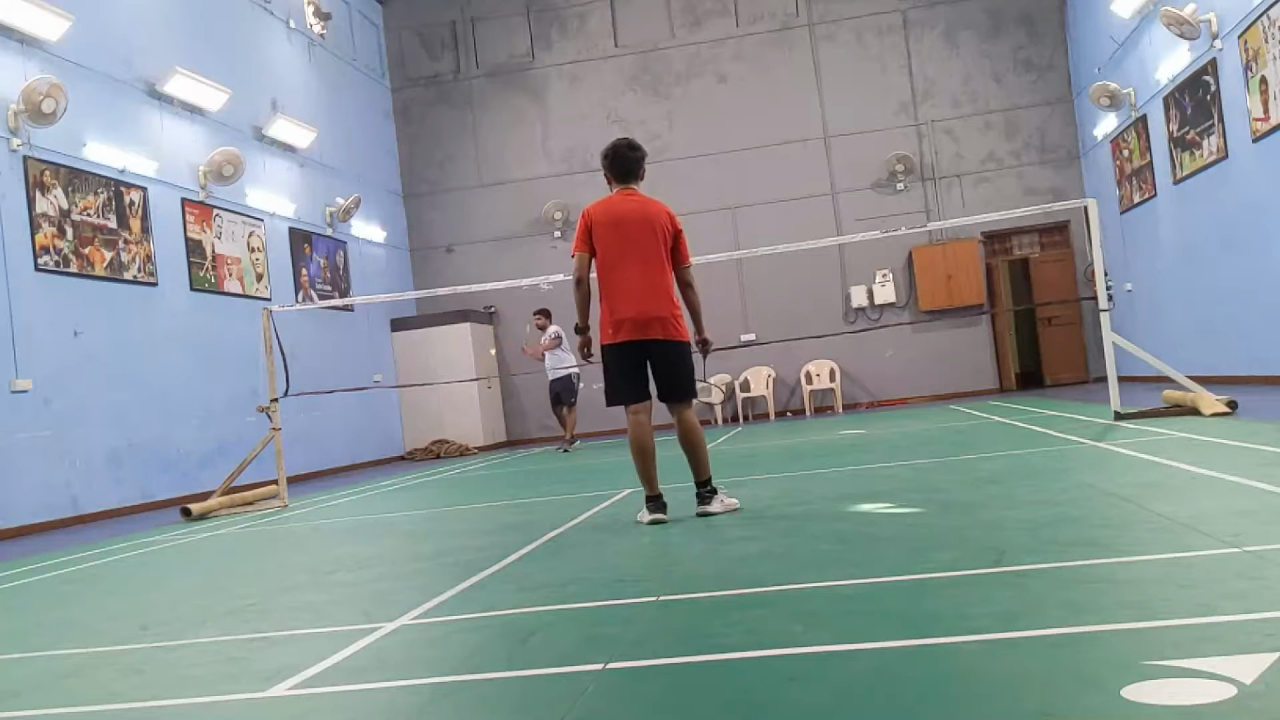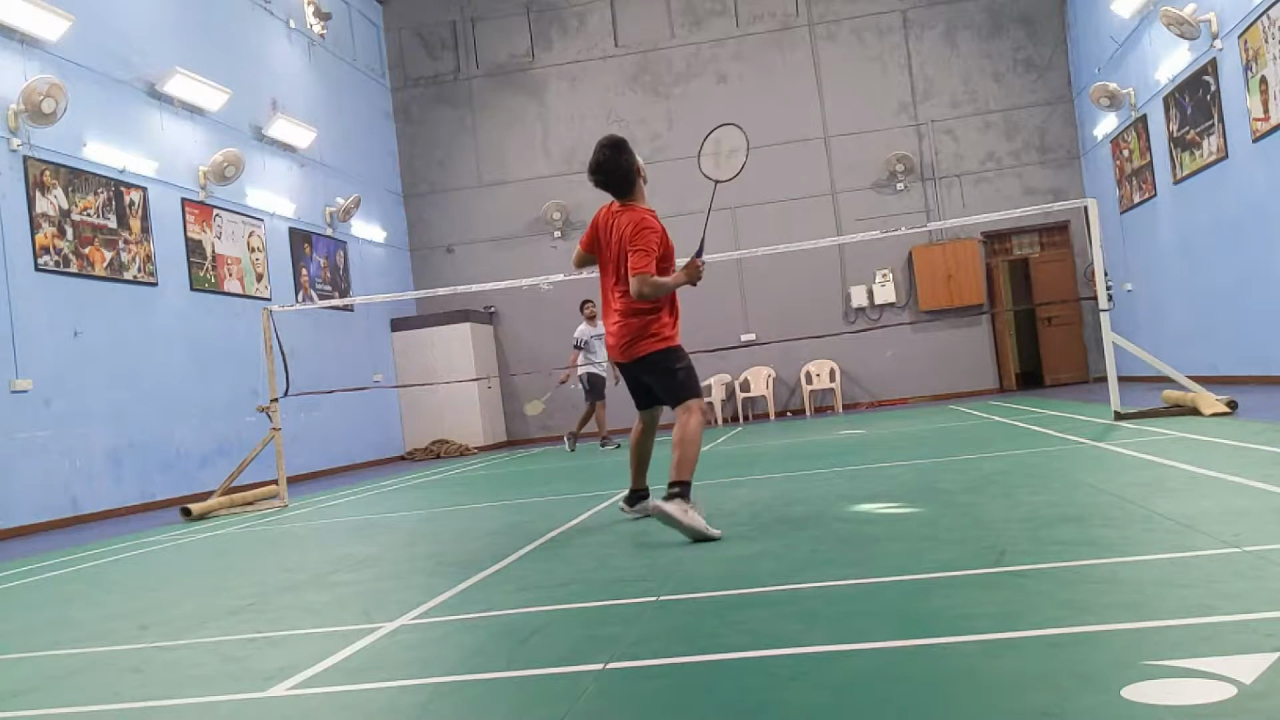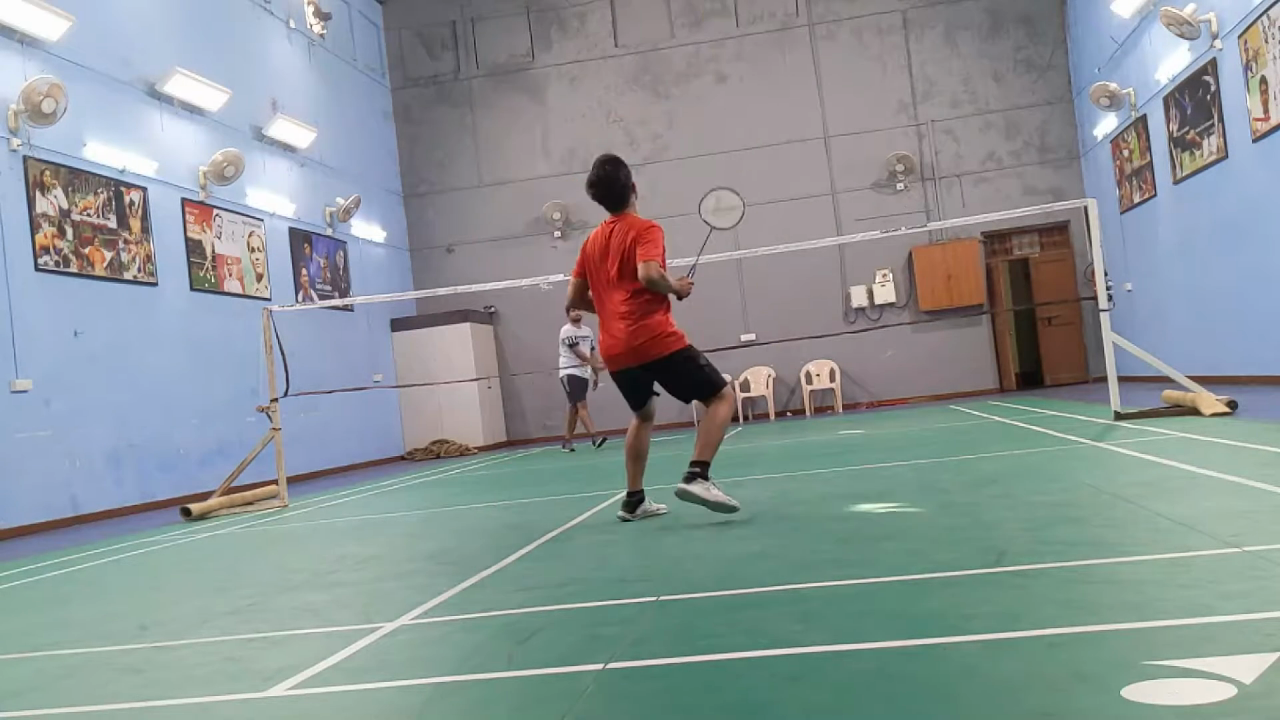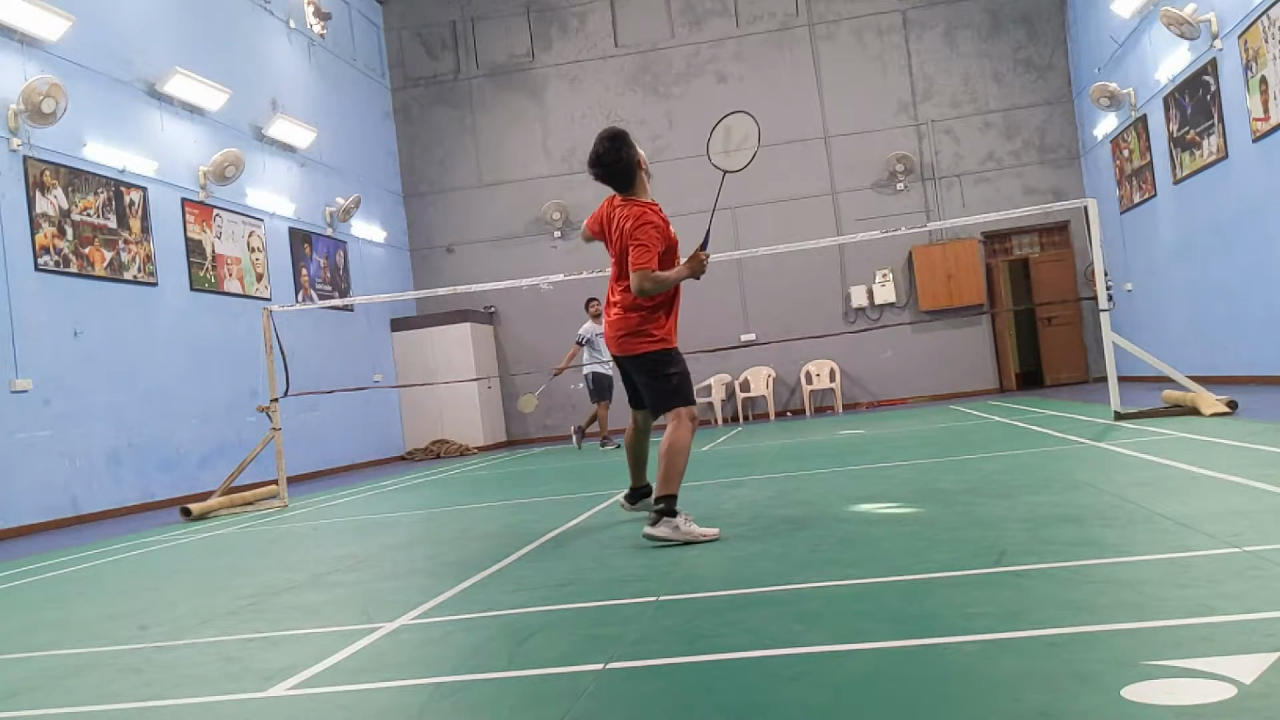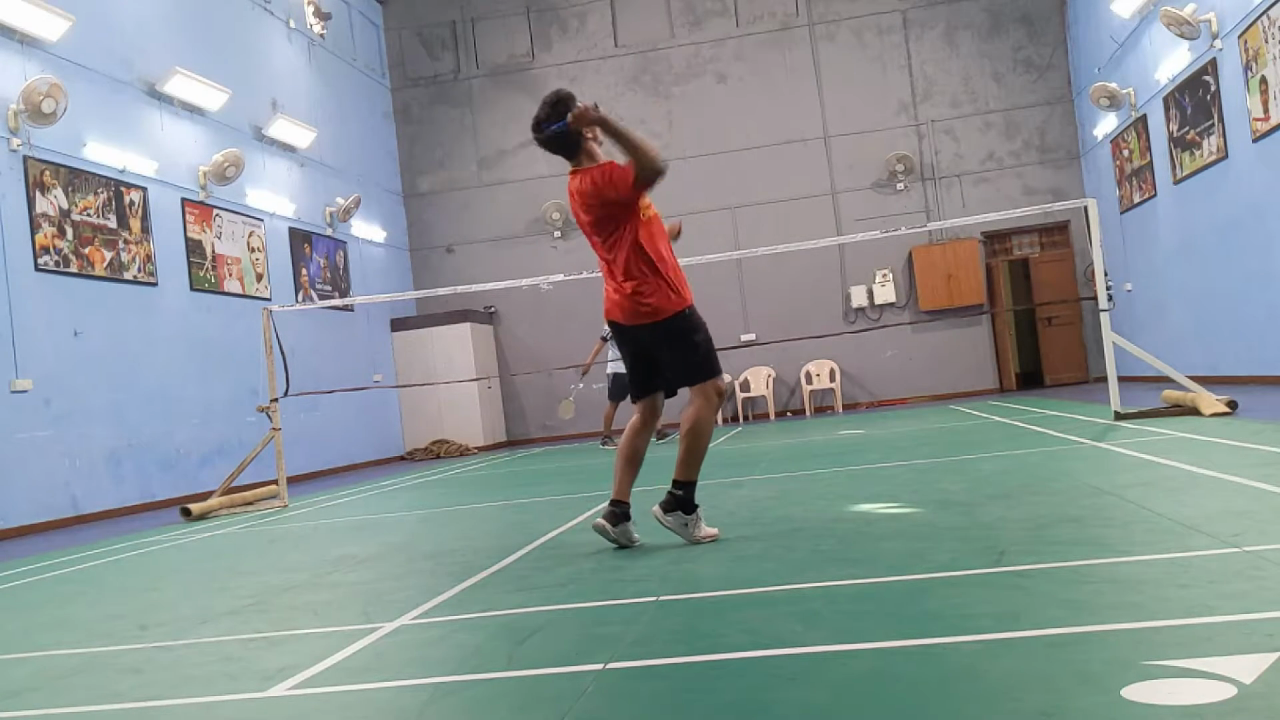
dt=1s
person 1, frame 1
left shoulder: (592, 215)
right shoulder: (664, 214)
left elbow: (580, 277)
right elbow: (686, 280)
left wrist: (582, 328)
right wrist: (700, 329)
left hip: (618, 329)
right hip: (666, 324)
left knee: (637, 412)
right knee: (682, 409)
left ankle: (653, 502)
right ankle: (707, 494)
person 1, frame 2
left shoulder: (605, 216)
right shoulder: (645, 226)
left elbow: (580, 259)
right elbow: (642, 289)
right wrist: (683, 277)
left hip: (622, 341)
right hip: (651, 338)
left knee: (648, 414)
right knee: (691, 408)
left ankle: (637, 496)
right ankle: (676, 499)
person 1, frame 3
left shoulder: (591, 241)
right shoulder: (645, 230)
left elbow: (576, 299)
right elbow: (649, 275)
right wrist: (674, 289)
left hip: (616, 351)
right hip: (658, 340)
left knee: (644, 415)
right knee: (721, 399)
left ankle: (632, 501)
right ankle: (697, 477)
person 1, frame 4
left shoulder: (611, 208)
right shoulder: (647, 219)
left elbow: (588, 232)
right elbow: (643, 284)
right wrist: (686, 269)
left hip: (623, 333)
right hip: (648, 336)
left knee: (642, 415)
right knee: (682, 416)
left ankle: (639, 492)
right ankle: (665, 515)
person 1, frame 5
left shoulder: (582, 182)
right shoulder: (599, 177)
right elbow: (654, 167)
left wrist: (660, 235)
right wrist: (606, 122)
left hip: (627, 308)
right hip: (660, 301)
left knee: (646, 410)
right knee: (708, 390)
left ankle: (617, 512)
right ankle: (679, 502)
